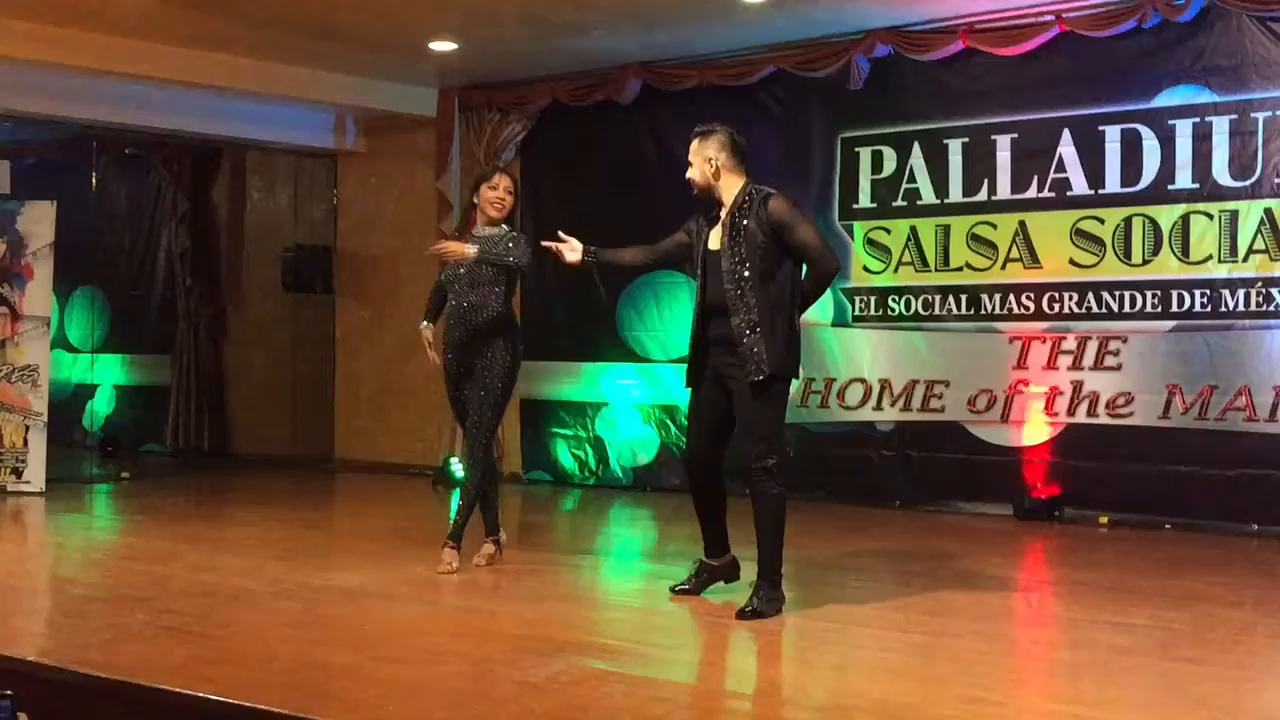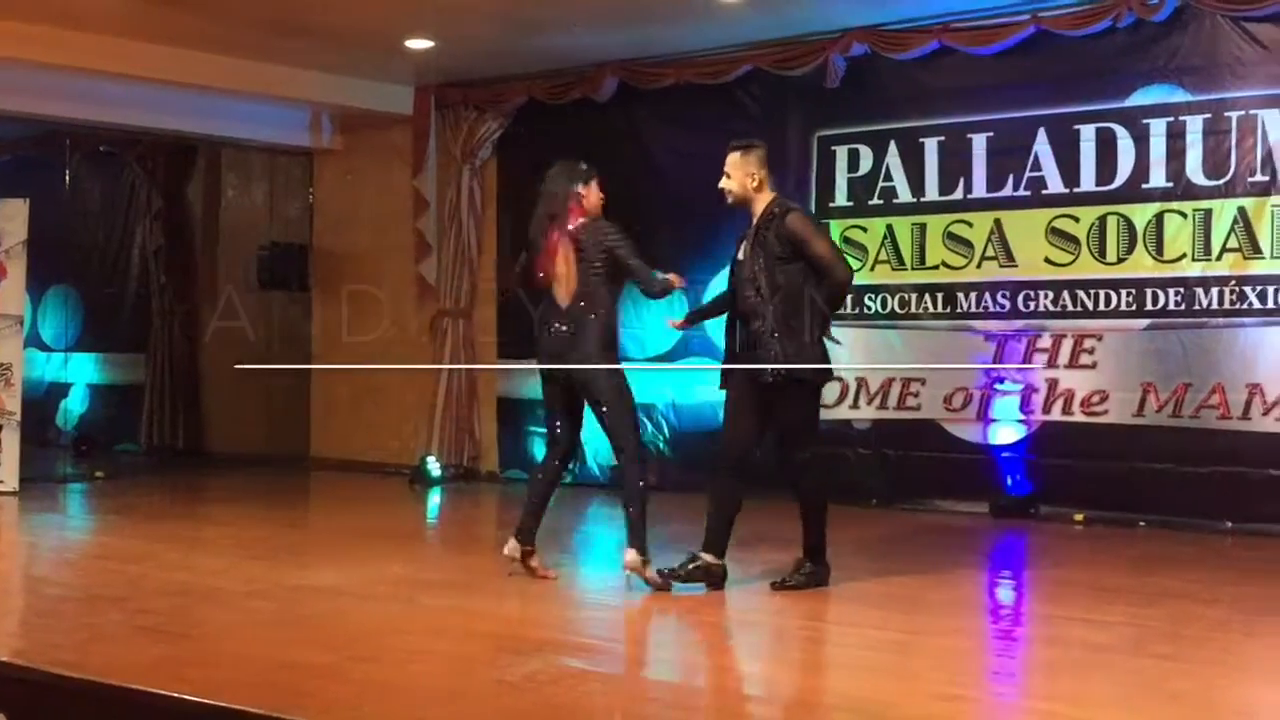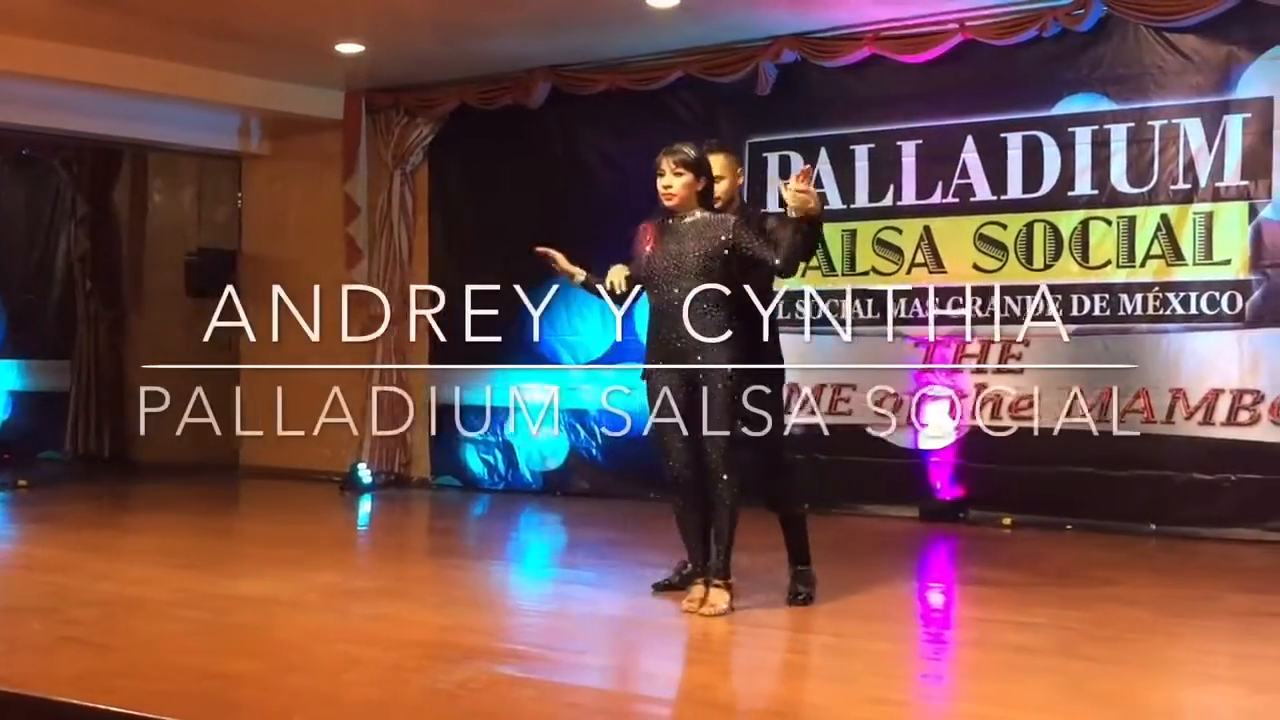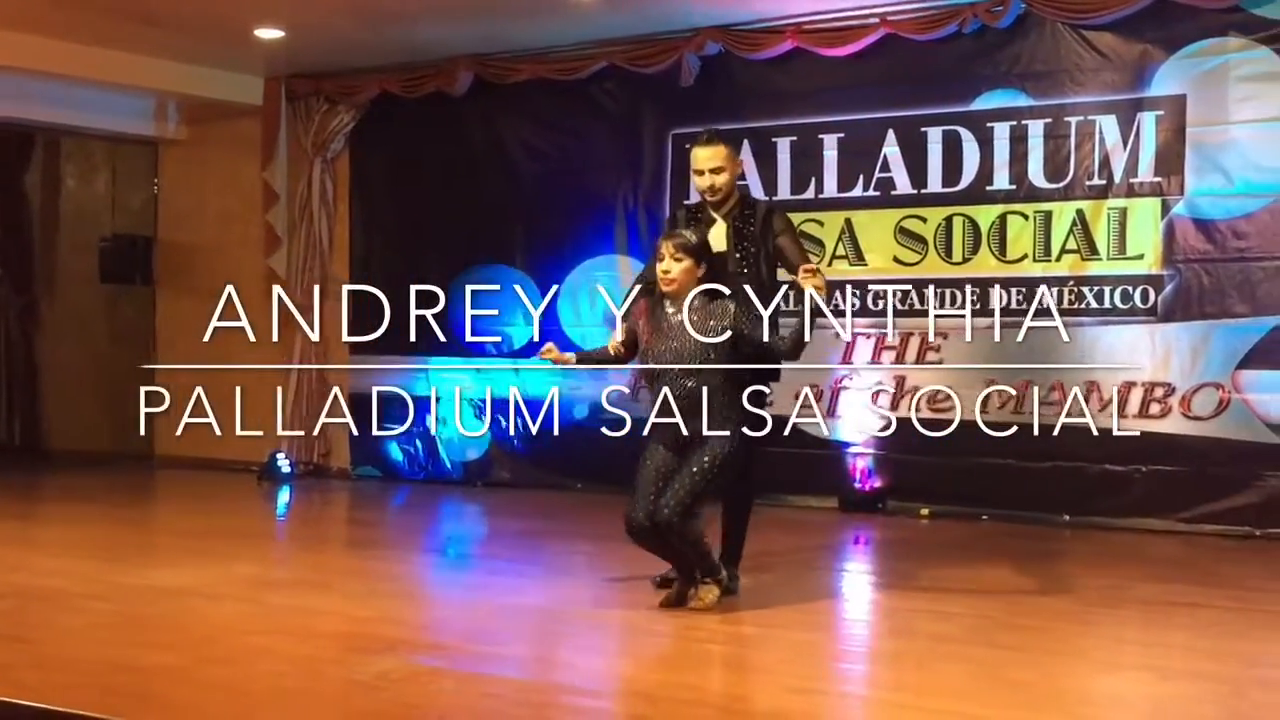
dt=1s
person 1, frame 1
left shoulder: (769, 208)
right shoulder: (702, 226)
left elbow: (824, 263)
right elbow: (651, 255)
left wrist: (787, 313)
right wrist: (590, 253)
left hip: (760, 361)
right hip: (713, 360)
left knee: (760, 467)
right knee: (699, 462)
left ankle: (769, 584)
right ankle: (718, 558)
person 1, frame 2
left shoulder: (791, 222)
right shoulder: (750, 233)
left elbow: (838, 274)
left wrist: (811, 328)
right wrist: (691, 314)
left hip: (791, 362)
right hip: (750, 362)
left knee: (796, 459)
right knee: (732, 455)
left ankle: (814, 561)
right ankle: (710, 556)
person 1, frame 3
left shoulder: (762, 227)
left elbow: (798, 253)
left wrist: (809, 215)
left hip: (753, 365)
left knee: (767, 464)
left ankle: (801, 567)
person 1, frame 4
left shoulder: (766, 219)
right shoulder: (682, 221)
left elbow: (802, 268)
right elbow: (651, 279)
left wrist: (813, 280)
left ankle: (729, 562)
person 2, frame 1
left shoulder: (510, 239)
right shoulder: (460, 238)
left elbow: (517, 262)
right elbow: (442, 287)
left wrist: (471, 253)
right wrist: (428, 322)
left hip: (495, 349)
right hip: (458, 350)
left knee: (477, 443)
right knee: (478, 443)
left ankle: (454, 540)
right ankle: (493, 534)
person 2, frame 2
left shoulder: (549, 237)
right shoulder: (605, 235)
left elbow: (540, 278)
right elbow: (650, 285)
right wrist: (669, 281)
left hip: (554, 352)
right hip: (595, 353)
left knee: (559, 449)
right knee: (630, 451)
left ankle: (522, 541)
right ankle: (637, 550)
person 2, frame 3
left shoulder: (726, 227)
right shoulder: (649, 234)
left elbow: (779, 265)
right elbow: (625, 291)
right wrist: (575, 274)
left hip: (715, 355)
right hip: (665, 359)
left knee: (718, 464)
right knee: (679, 467)
left ankle: (721, 579)
right ankle: (698, 574)
person 2, frame 4
left shoulder: (726, 313)
right shoulder: (644, 315)
left elbow: (788, 349)
right elbow: (617, 355)
right wrist: (570, 359)
left hip: (718, 436)
right hip: (666, 438)
left knee: (670, 513)
right knee: (638, 521)
left ankle: (711, 575)
right ankle: (687, 573)
